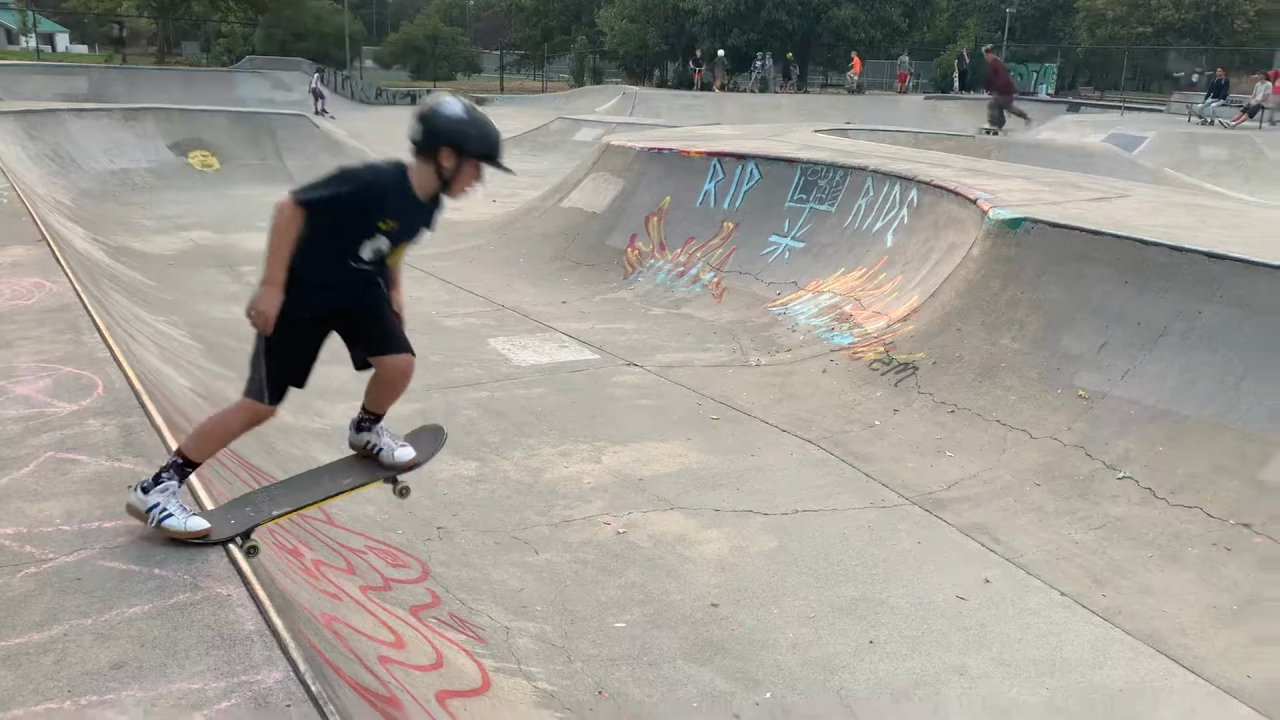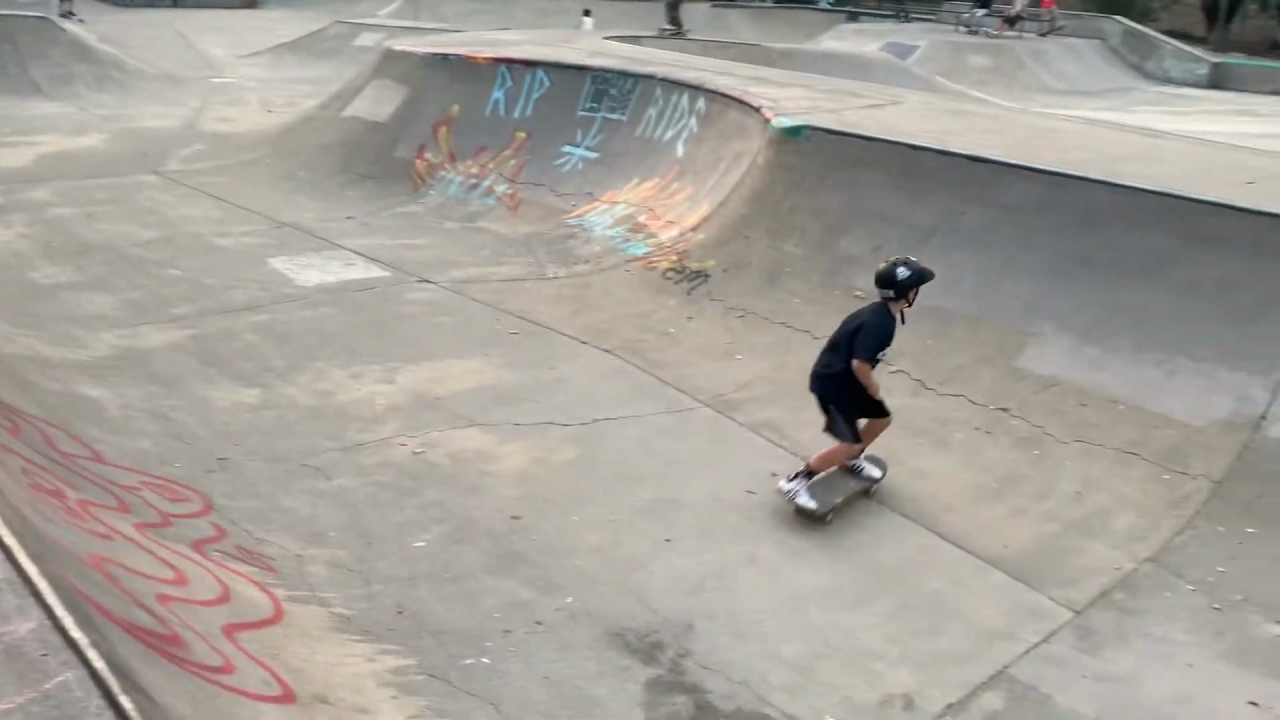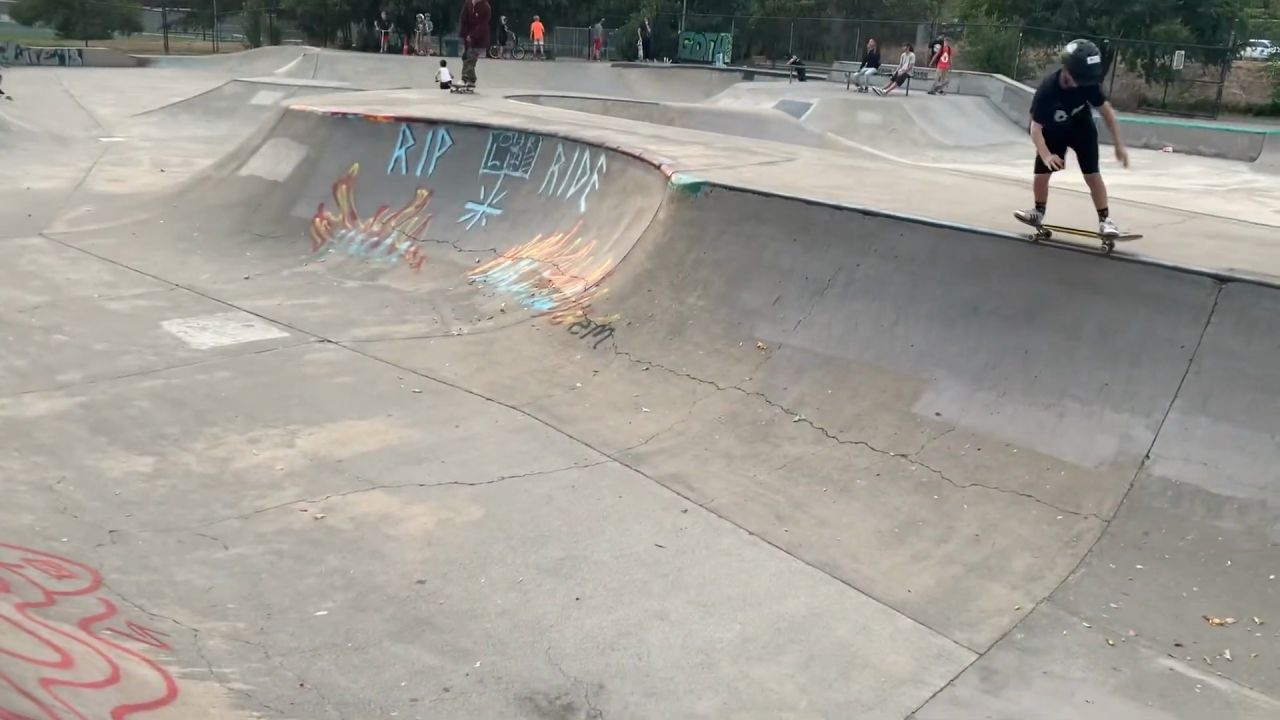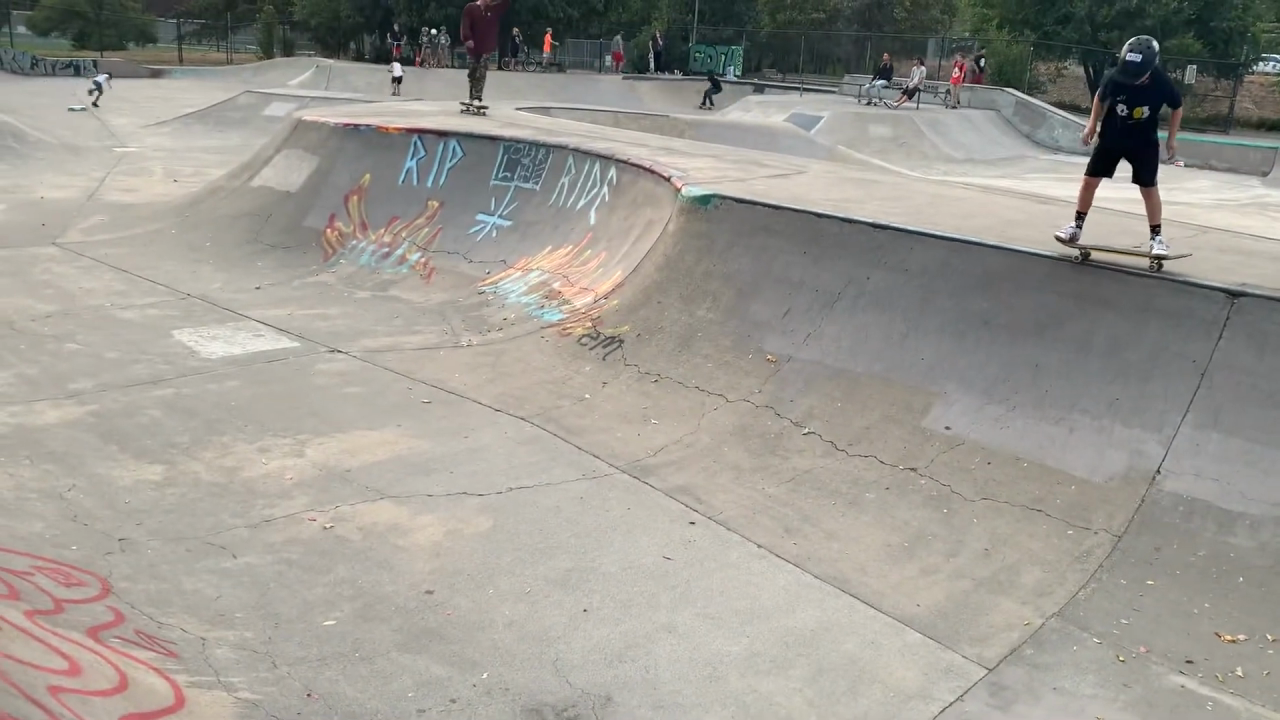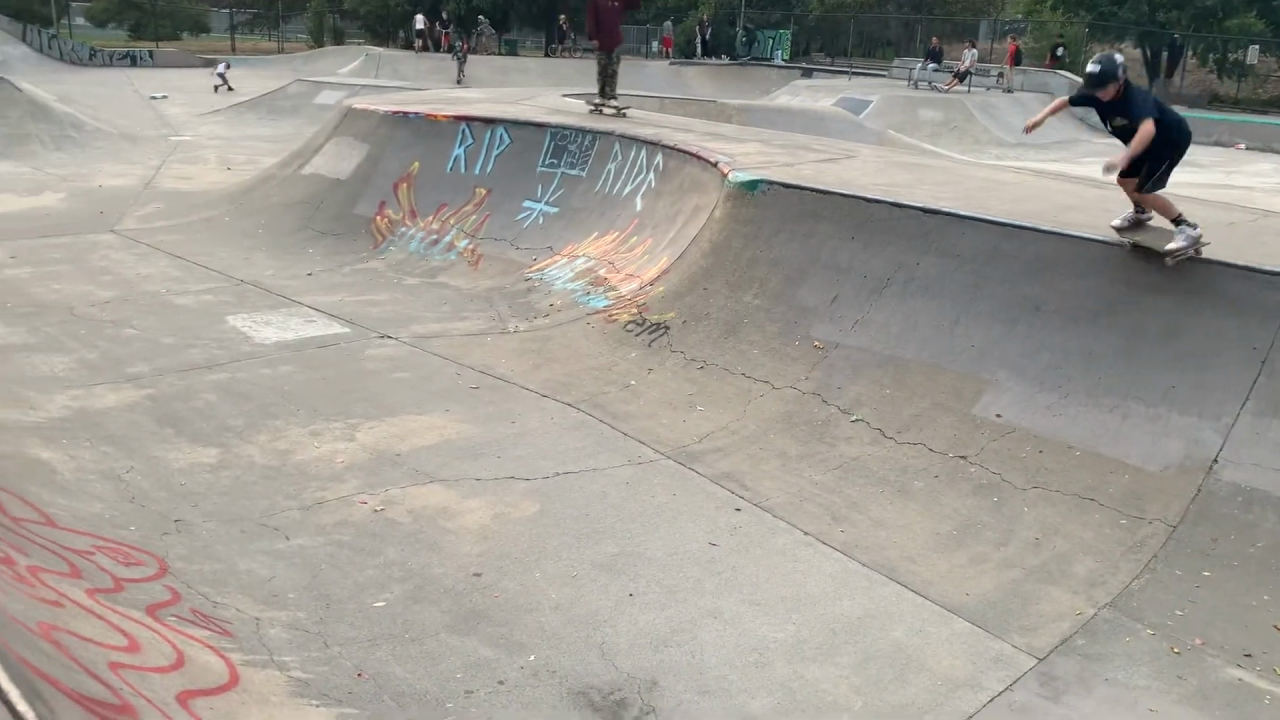
dt=1s
person 1, frame 1
left shoulder: (426, 202)
right shoulder: (372, 183)
right elbow: (291, 207)
left wrist: (394, 290)
right wrist: (272, 287)
left hip: (359, 293)
right hip: (302, 296)
left knee: (400, 364)
right knee: (259, 406)
left ankle: (366, 430)
right ankle: (158, 487)
person 1, frame 2
left shoulder: (877, 312)
right shoulder: (881, 324)
left elbow: (848, 337)
right elbow: (860, 365)
right wrist: (873, 390)
left hip: (847, 379)
right hip: (832, 385)
left knee: (882, 419)
right knee: (851, 444)
left ankle: (853, 460)
right ankle: (795, 481)
person 1, frame 3
left shoulder: (1089, 84)
right shoulder: (1047, 90)
left elbow: (1107, 111)
right elbow: (1036, 128)
left wrist: (1118, 144)
right wrist: (1045, 154)
left hip: (1083, 130)
right hip: (1053, 133)
left knee: (1092, 174)
right knee: (1040, 176)
left ankle: (1105, 219)
right ankle: (1039, 212)
person 1, frame 4
left shoulder: (1162, 83)
right shoulder: (1114, 77)
left elbow: (1177, 108)
right elbow: (1100, 97)
left wrist: (1172, 138)
right wrist: (1092, 123)
left hip: (1144, 142)
right hip: (1110, 138)
left knee: (1149, 188)
right knee: (1089, 180)
left ankle: (1156, 237)
right ankle: (1077, 226)
person 1, frame 5
left shoulder: (1136, 98)
right shoulder: (1094, 96)
left elbow: (1148, 129)
right elbow: (1065, 101)
left wrist: (1124, 157)
right wrist: (1041, 116)
left hip: (1173, 139)
right hip: (1149, 143)
left knee: (1142, 191)
right knee: (1124, 180)
left ankle: (1186, 228)
right ankle: (1140, 212)
